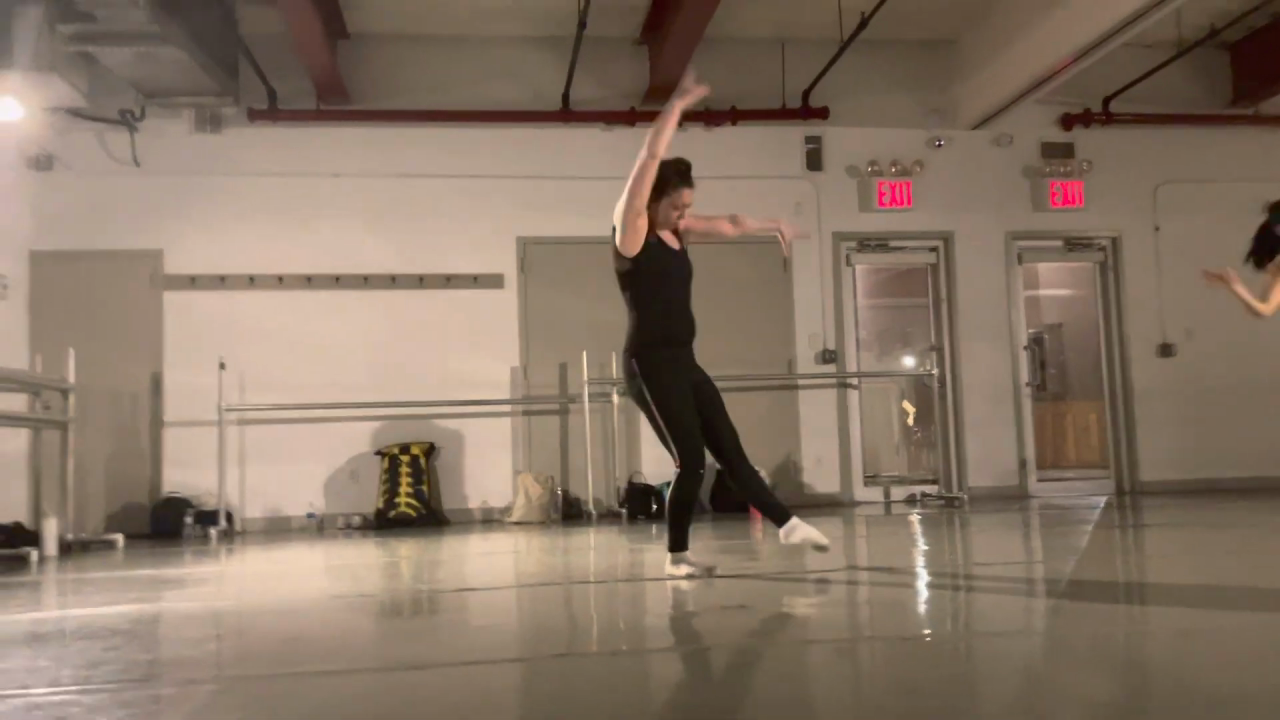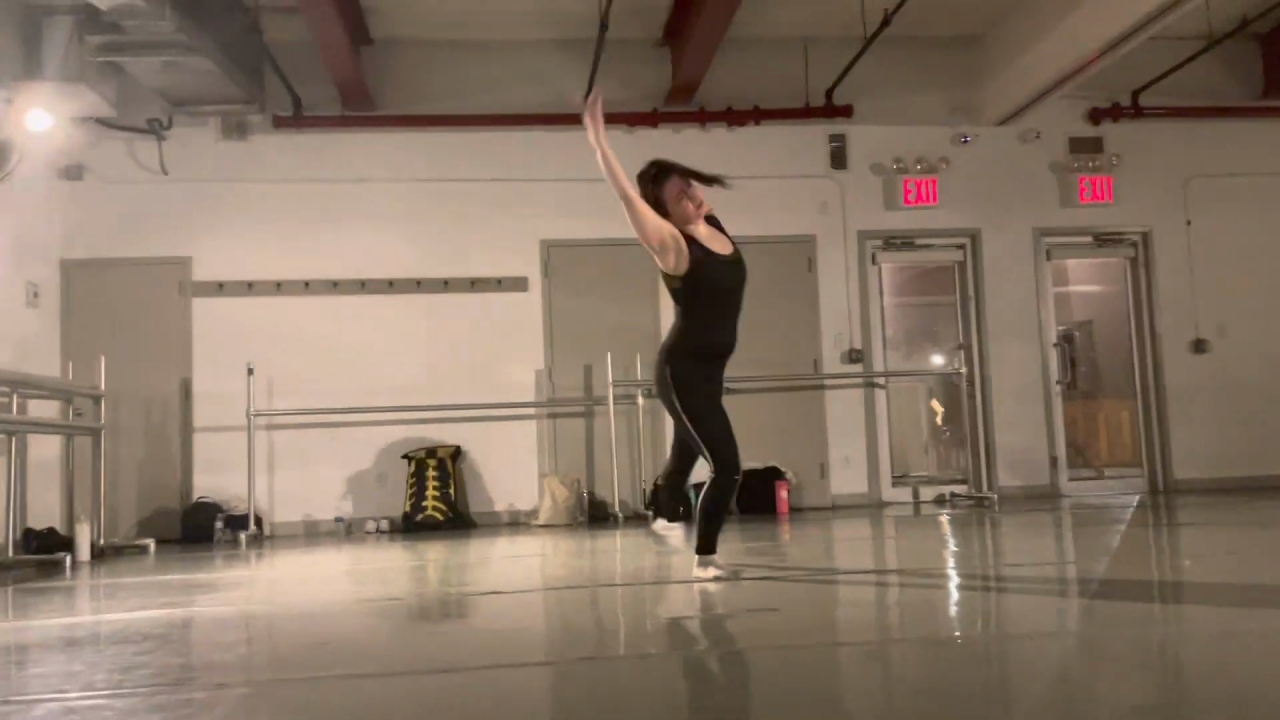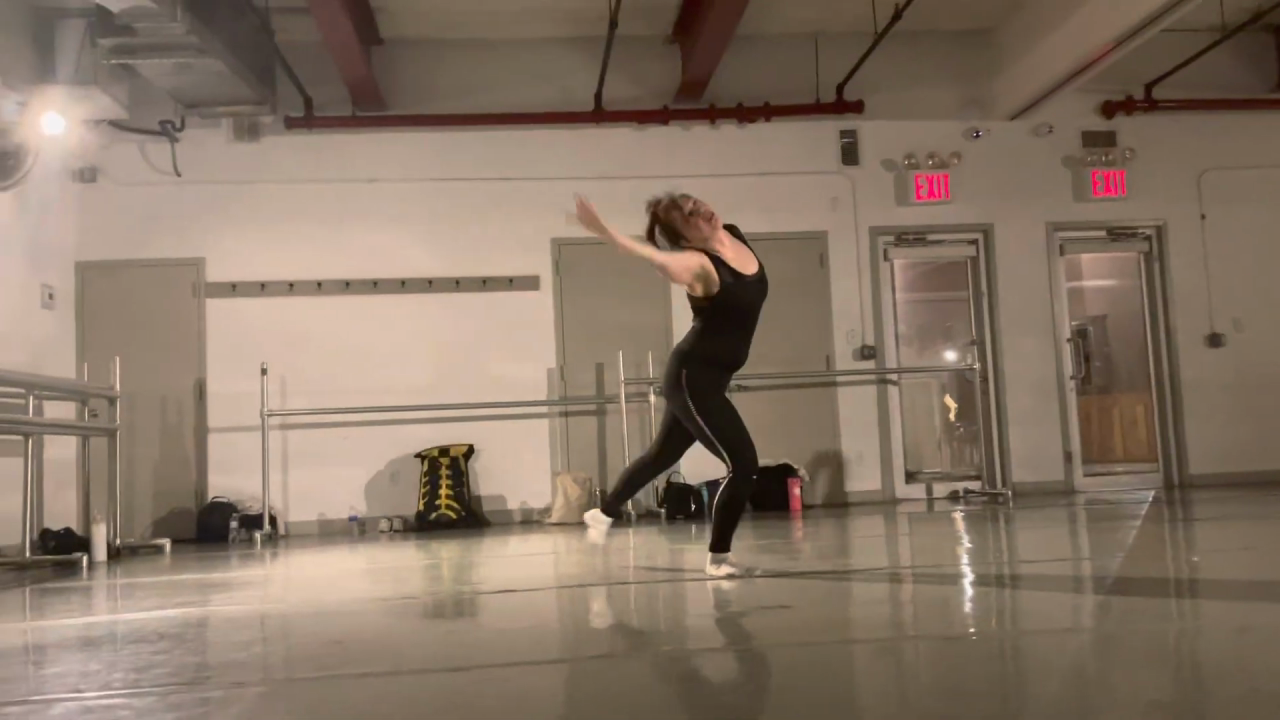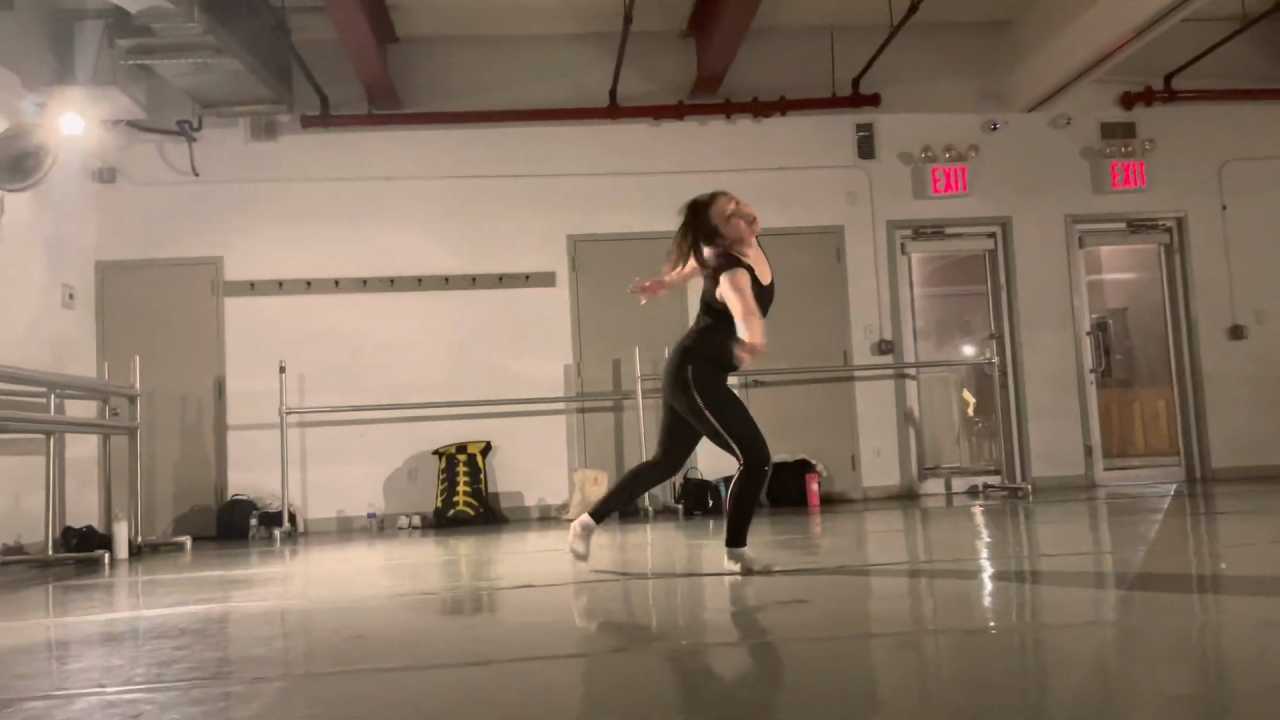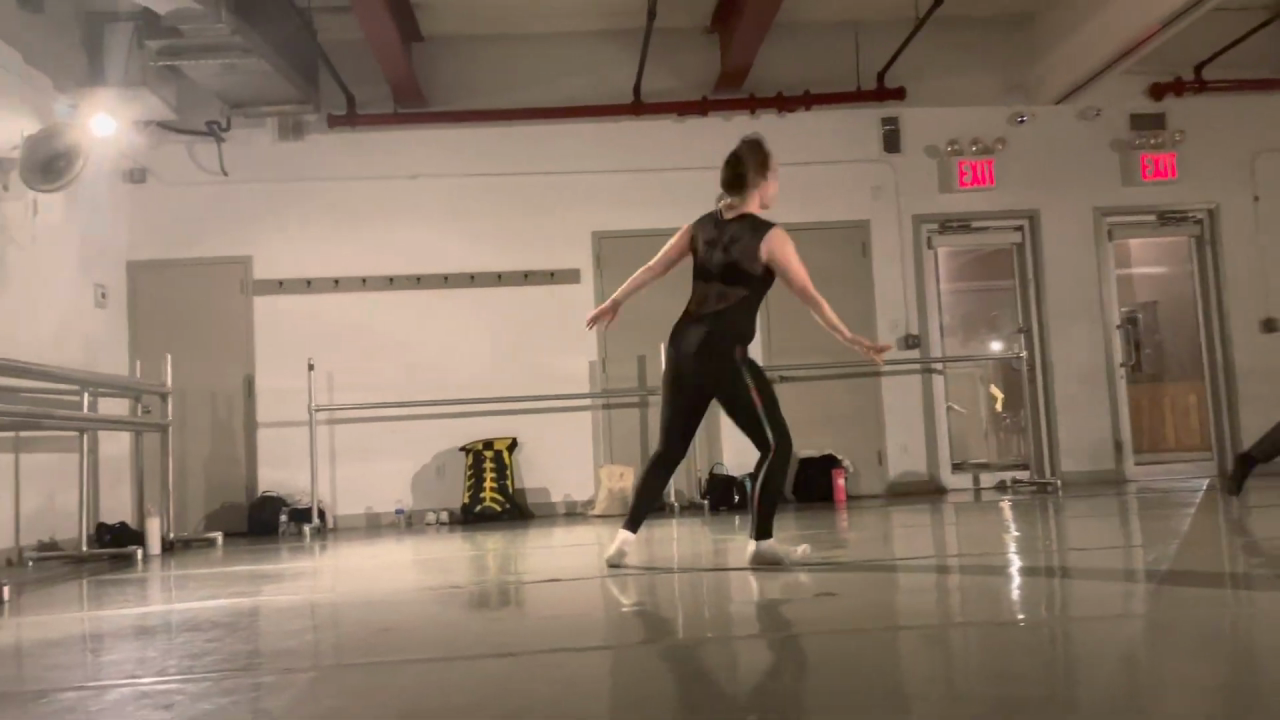
dt=0.2s
person 1, frame 1
left shoulder: (676, 230)
right shoulder: (632, 228)
left elbow: (726, 225)
right elbow: (649, 161)
left wrist: (771, 224)
right wrist: (677, 104)
left hip: (683, 363)
right hip: (652, 367)
left knee: (729, 452)
right knee: (690, 463)
left ankle: (787, 523)
right ankle: (677, 558)
person 1, frame 2
left shoulder: (713, 224)
right shoulder: (674, 243)
right elbow: (630, 198)
right wrist: (597, 134)
left hip: (710, 368)
right hip: (685, 372)
left knee: (689, 449)
right knee: (726, 466)
left ankle: (665, 517)
right ankle: (706, 559)
person 1, frame 3
left shoulder: (732, 236)
right shoulder: (700, 264)
right elbow: (656, 256)
right wrist: (605, 230)
left hip: (706, 375)
right hip: (692, 376)
left knee: (662, 453)
right knee: (743, 466)
left ankle: (603, 513)
right ankle: (719, 557)
person 1, frame 4
left shoulder: (751, 244)
right shoulder: (733, 272)
left elbow: (700, 260)
right elbow: (746, 312)
left wrist: (664, 283)
right wrist: (749, 341)
left hip: (693, 372)
right hip: (695, 375)
left knee: (667, 461)
right knee: (755, 458)
left ankle: (588, 521)
right ankle: (735, 552)
person 1, frame 5
left shoulder: (703, 225)
right shoulder: (769, 237)
left elbow: (652, 269)
right elbow: (808, 294)
left wrist: (613, 303)
right wrist: (851, 338)
left hip: (682, 349)
right hip: (723, 354)
left knee: (669, 451)
right knee: (776, 444)
left ankle: (625, 536)
right ankle: (762, 543)
